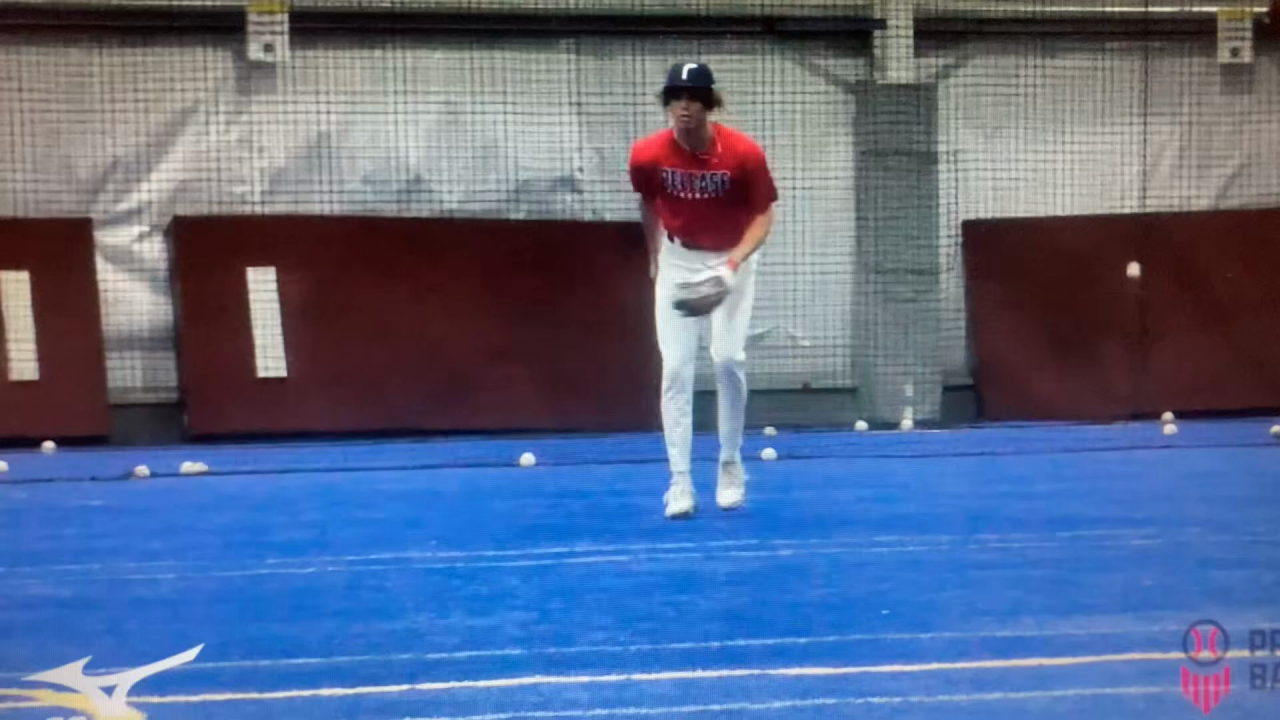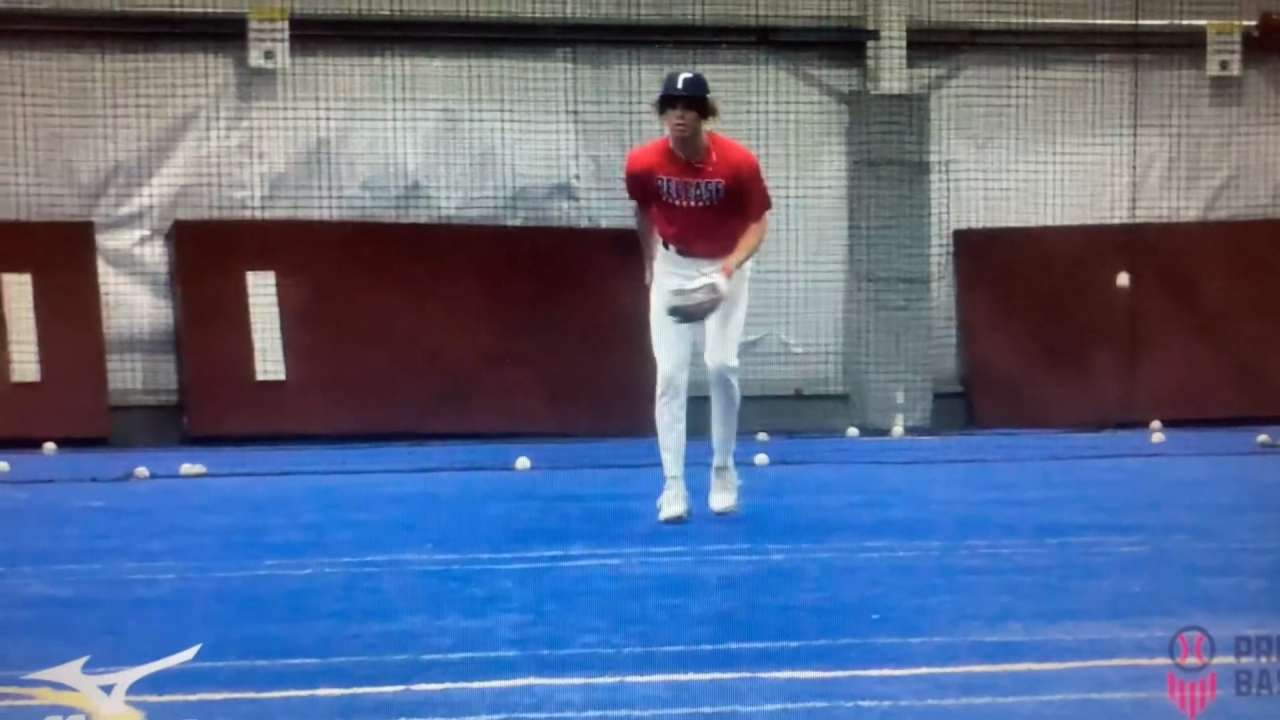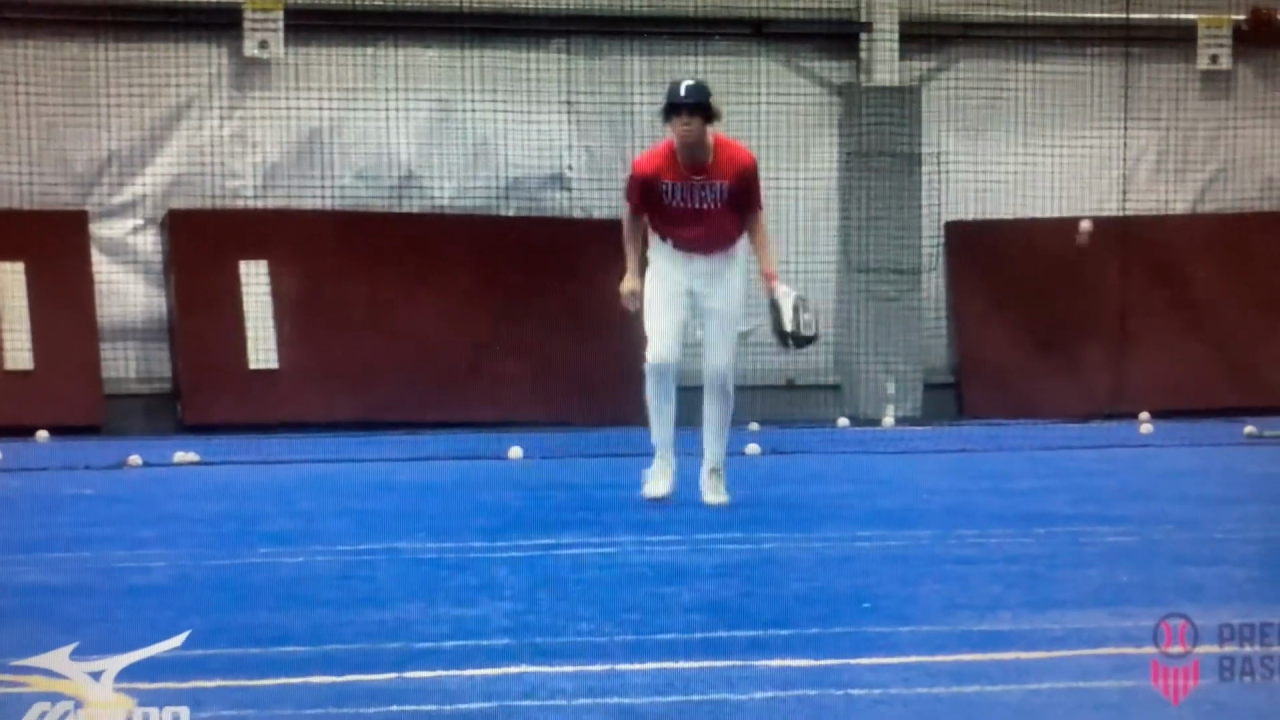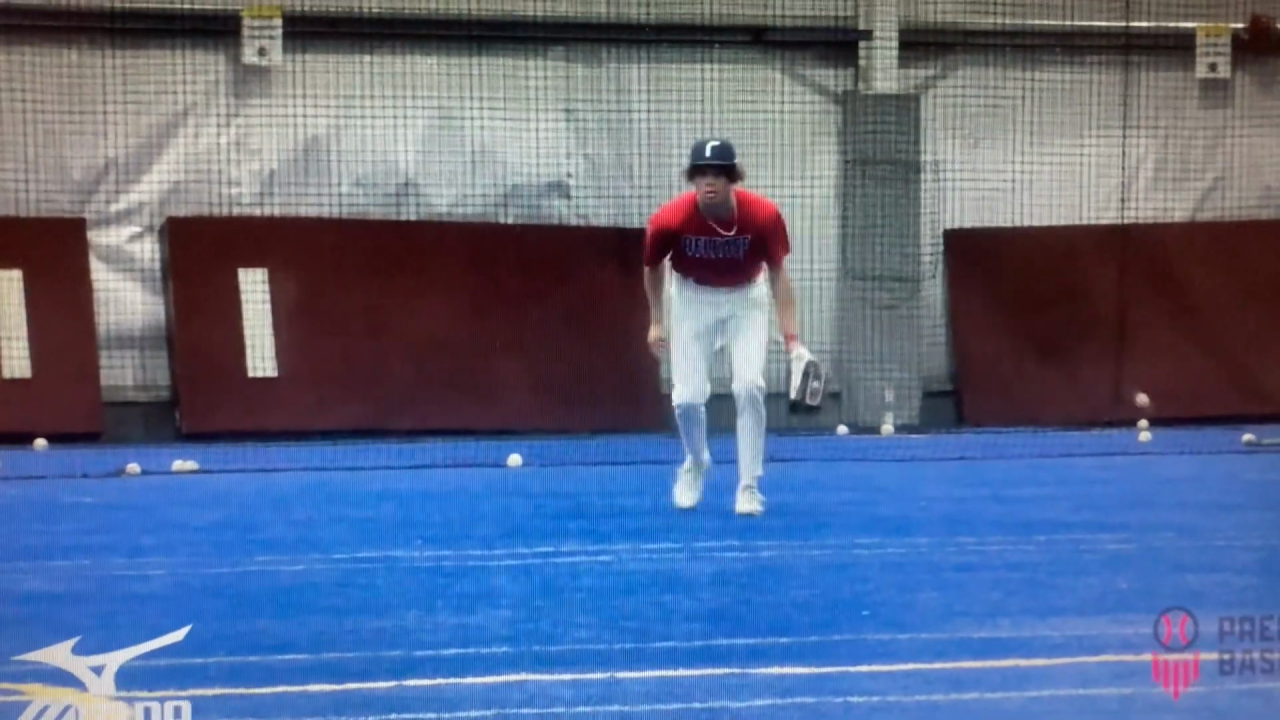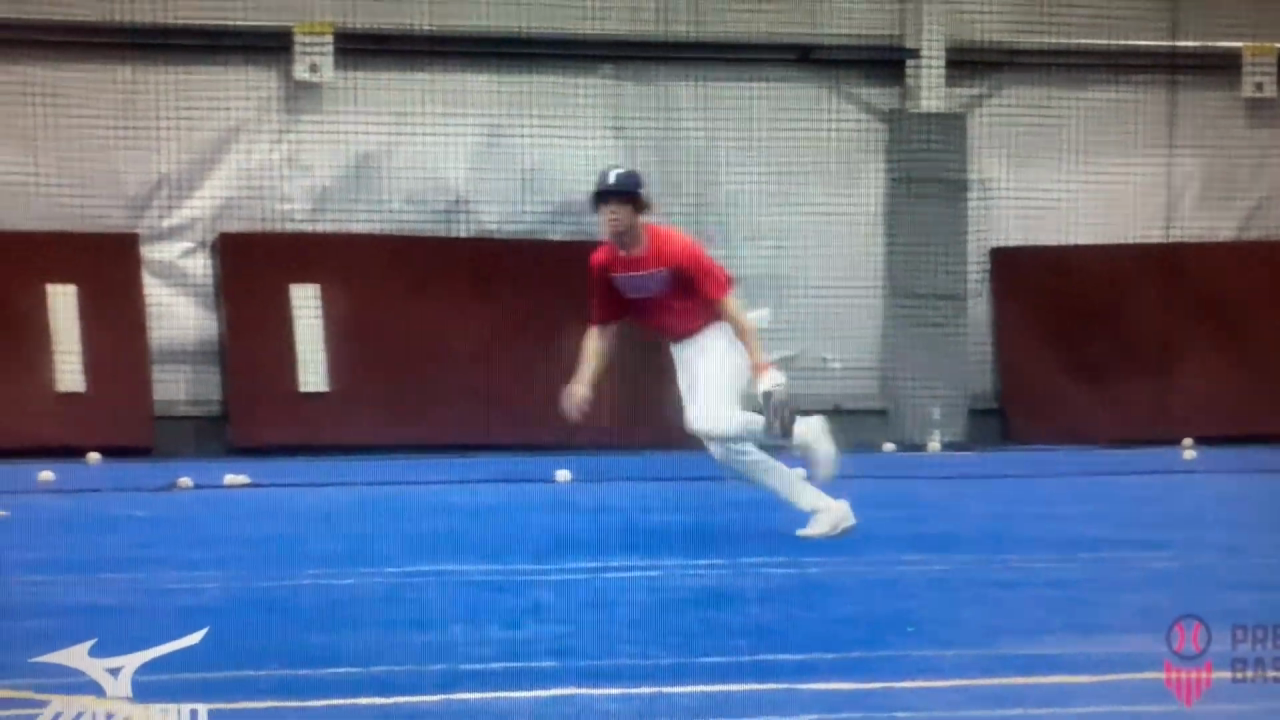
dt=0.7s
person 1, frame 1
left shoulder: (745, 152)
right shoulder: (647, 154)
left elbow: (763, 215)
left wrist: (733, 264)
right wrist: (656, 258)
left hip: (732, 261)
right hip: (677, 261)
left knee: (728, 360)
right knee: (676, 368)
left ankle: (731, 466)
right ankle: (680, 481)
person 1, frame 2
left shoulder: (739, 161)
right shoulder: (642, 162)
left elbow: (757, 224)
left wrist: (727, 271)
right wrist: (650, 265)
left hip: (727, 267)
right hip: (672, 269)
left knee: (721, 366)
right knee: (670, 375)
left ankle: (723, 471)
right ankle: (673, 486)
person 1, frame 3
left shoulder: (741, 162)
right shoulder: (648, 166)
left elbow: (753, 218)
right elbow: (634, 215)
left wrist: (769, 273)
right wrist: (632, 272)
left hip: (723, 267)
right hip: (668, 263)
left knee: (720, 372)
right knee: (661, 359)
left ankle: (713, 470)
right ankle: (662, 460)
person 1, frame 4
left shoulder: (763, 214)
right shoulder: (670, 217)
left elbow: (777, 272)
right elbow: (652, 265)
left wrist: (791, 337)
right wrist: (656, 322)
left hip: (747, 297)
right hip: (692, 297)
left knee: (749, 386)
right knee: (688, 398)
left ankle: (749, 486)
right ankle: (696, 462)
person 1, frame 5
left shoulder: (677, 249)
right shoulder: (601, 263)
left elbow: (727, 306)
right elbow: (602, 329)
left wrist: (762, 369)
right wrist: (583, 383)
left hip: (718, 336)
right hip: (685, 349)
left knee: (709, 423)
right knee: (727, 448)
left ankle: (802, 432)
right ankle: (827, 507)
